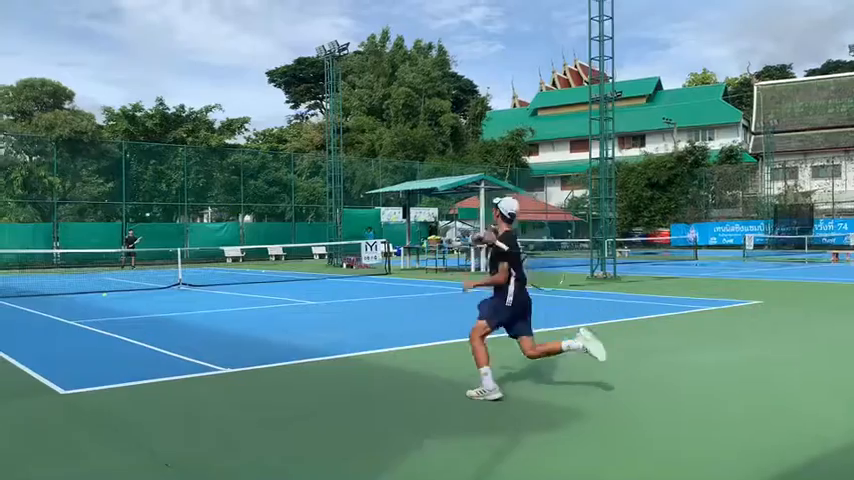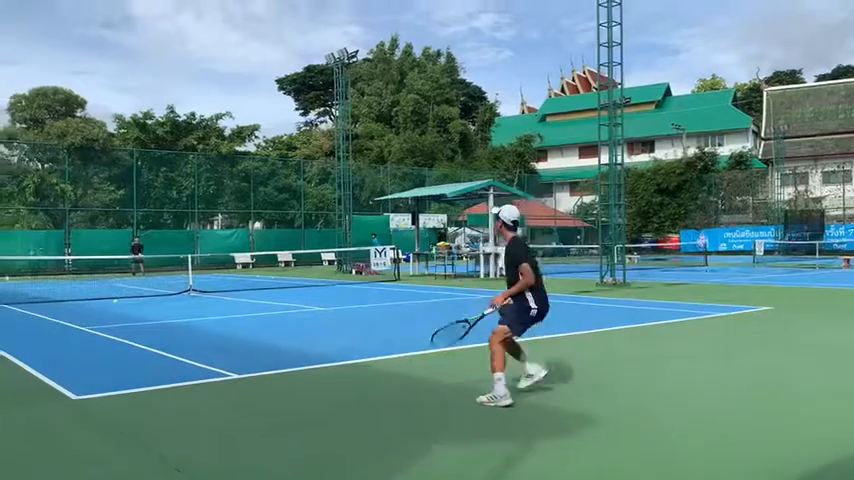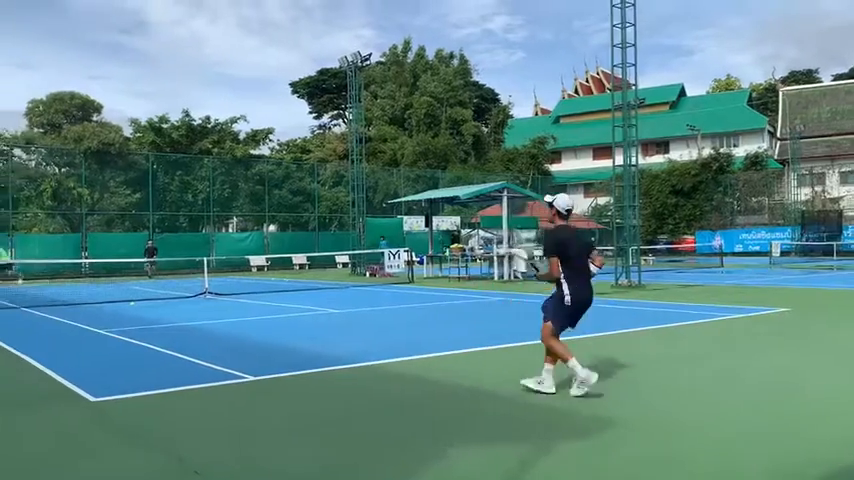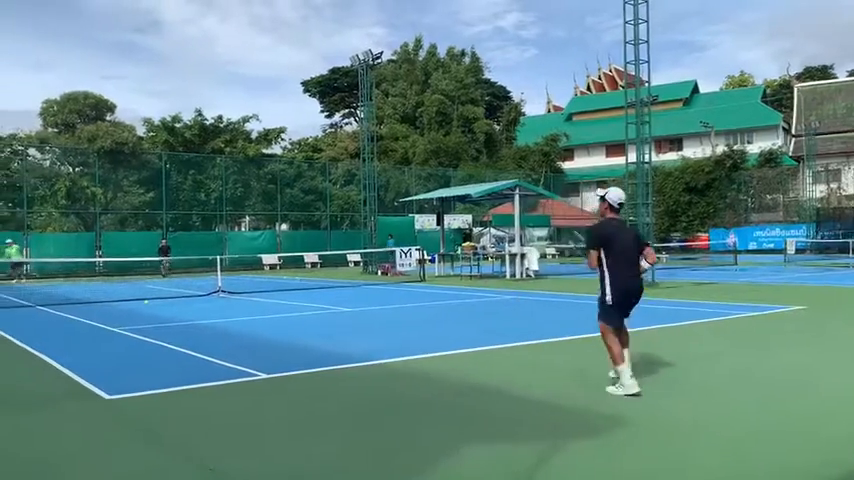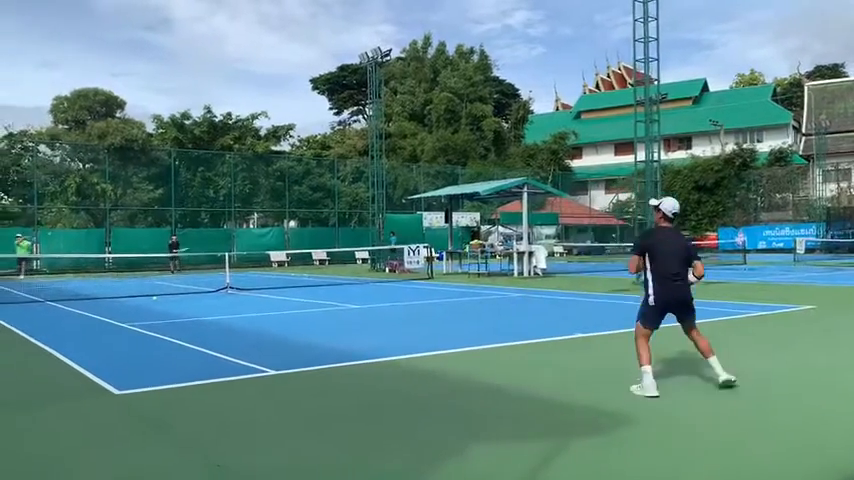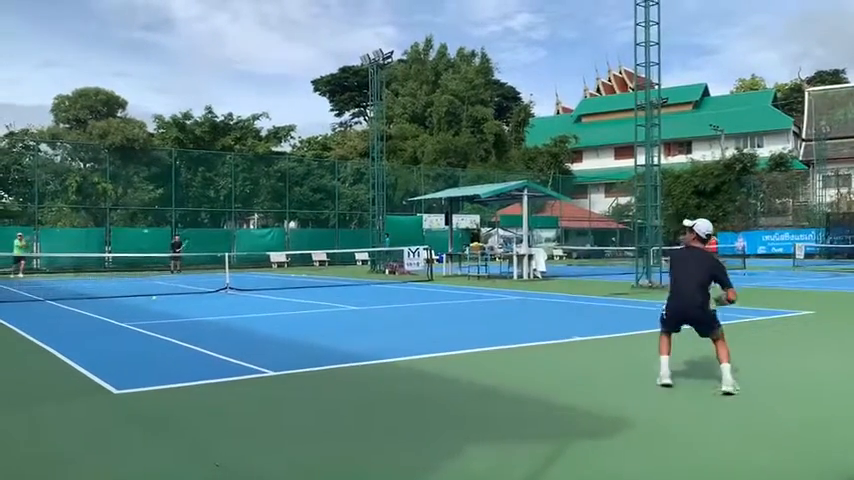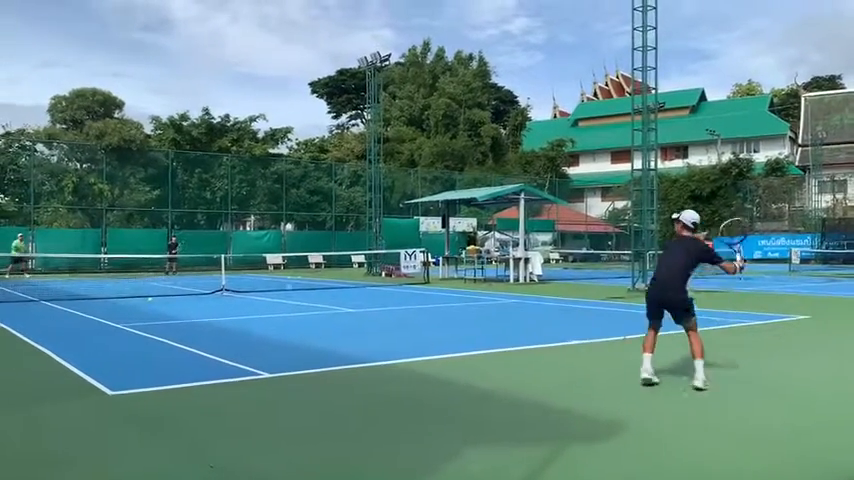
dt=0.3s
person 1, frame 1
left shoulder: (505, 240)
right shoulder: (504, 236)
left elbow: (501, 278)
left wrist: (475, 283)
right wrist: (482, 238)
left hip: (508, 298)
right hip: (519, 299)
left knee: (476, 335)
right knee: (532, 351)
left ankle: (489, 386)
right ankle: (580, 343)
person 1, frame 2
left shoulder: (514, 248)
right shoulder: (517, 245)
left elbow: (529, 279)
left wrist: (504, 296)
right wrist: (511, 297)
left hip: (531, 305)
right hip: (529, 302)
left knee: (495, 339)
right knee: (504, 338)
left ankle: (500, 393)
right ankle: (532, 369)
person 1, frame 3
left shoulder: (551, 235)
right shoulder: (578, 235)
left elbow: (555, 273)
right elbow: (598, 262)
left wrist: (541, 275)
left hip: (569, 295)
right hip: (583, 294)
left knee: (548, 336)
right knee: (551, 333)
left ankle: (583, 375)
right ankle: (546, 380)
person 1, frame 4
left shoulder: (597, 229)
right shoulder: (630, 230)
left elbow: (593, 264)
right elbow: (651, 258)
left wrist: (596, 260)
left hip: (614, 288)
right hip: (635, 287)
left knee: (608, 333)
right knee: (618, 322)
left ankle: (627, 382)
right ankle: (624, 367)
person 1, frame 5
left shoulder: (647, 236)
right shoulder: (683, 241)
left elbow: (633, 269)
right elbow: (699, 272)
left hip: (658, 294)
right hip: (682, 295)
left knee: (641, 336)
right knee: (693, 332)
left ankle: (648, 383)
right ankle: (720, 373)
person 1, frame 6
left shoulder: (676, 254)
right shoulder: (714, 263)
right elbow: (732, 297)
right wrist: (722, 300)
left hip: (674, 309)
right hip: (700, 311)
left knee: (665, 333)
right knee: (719, 340)
left ankle: (665, 373)
right ankle: (727, 381)
person 1, frame 7
left shoulder: (672, 243)
right shoulder: (701, 247)
right elbow: (730, 269)
right wrist: (739, 265)
left hip: (654, 293)
right hip: (677, 295)
left knee: (652, 329)
right knee: (692, 333)
left ankle: (647, 369)
right ankle: (699, 376)
